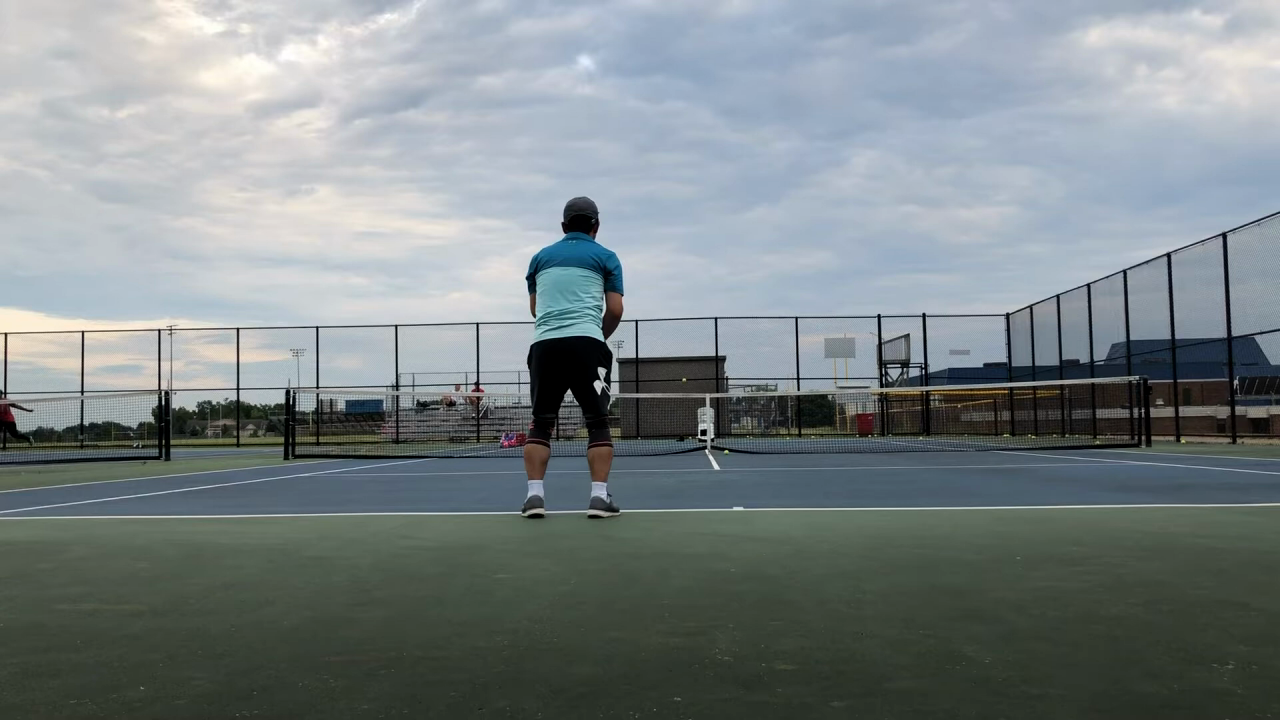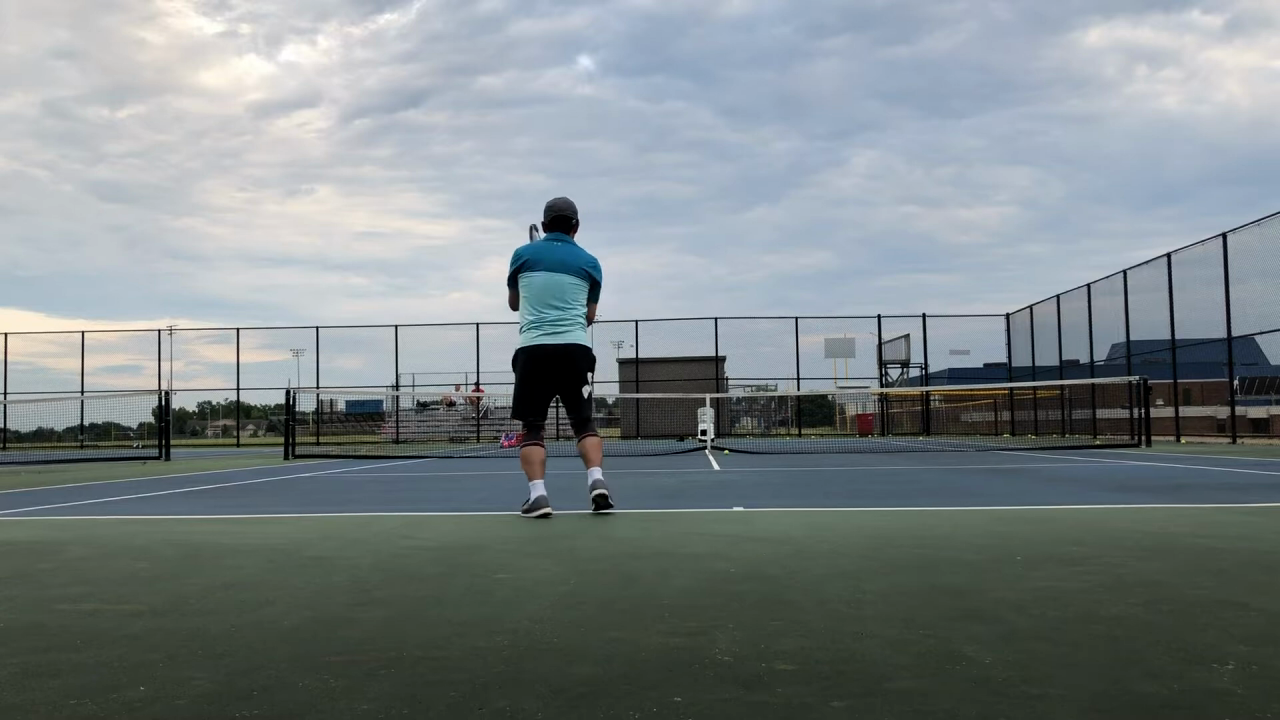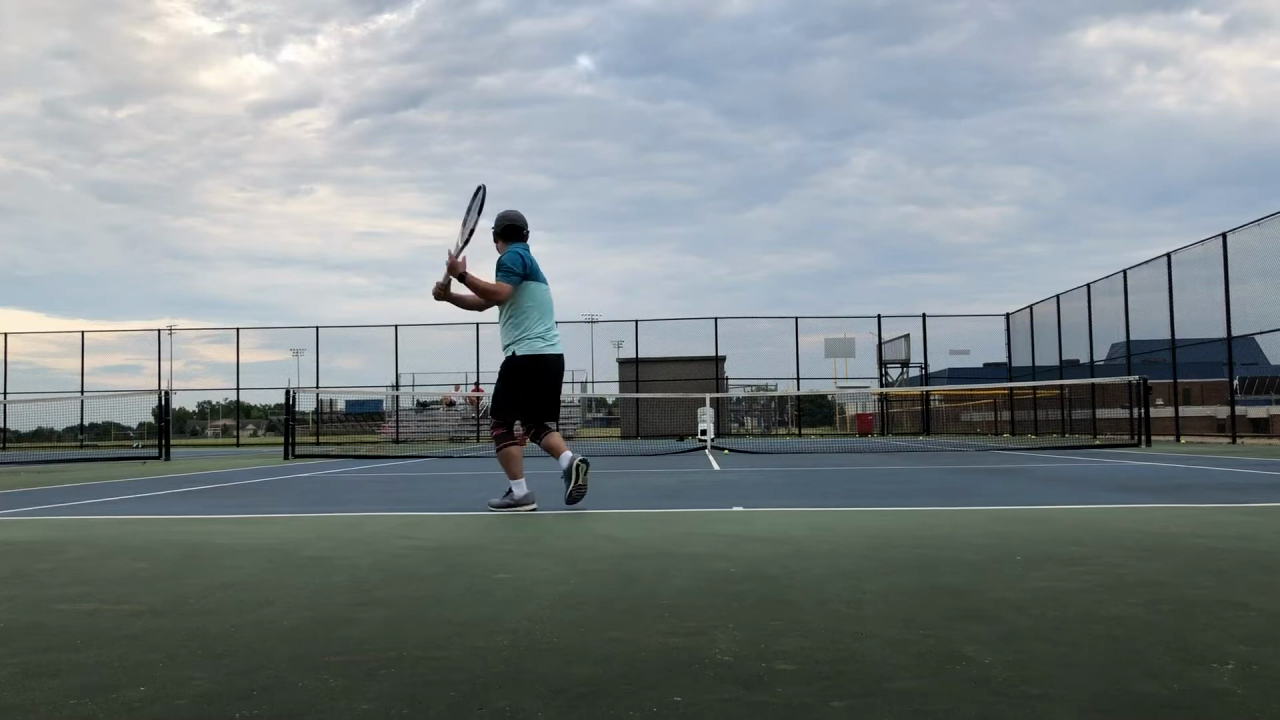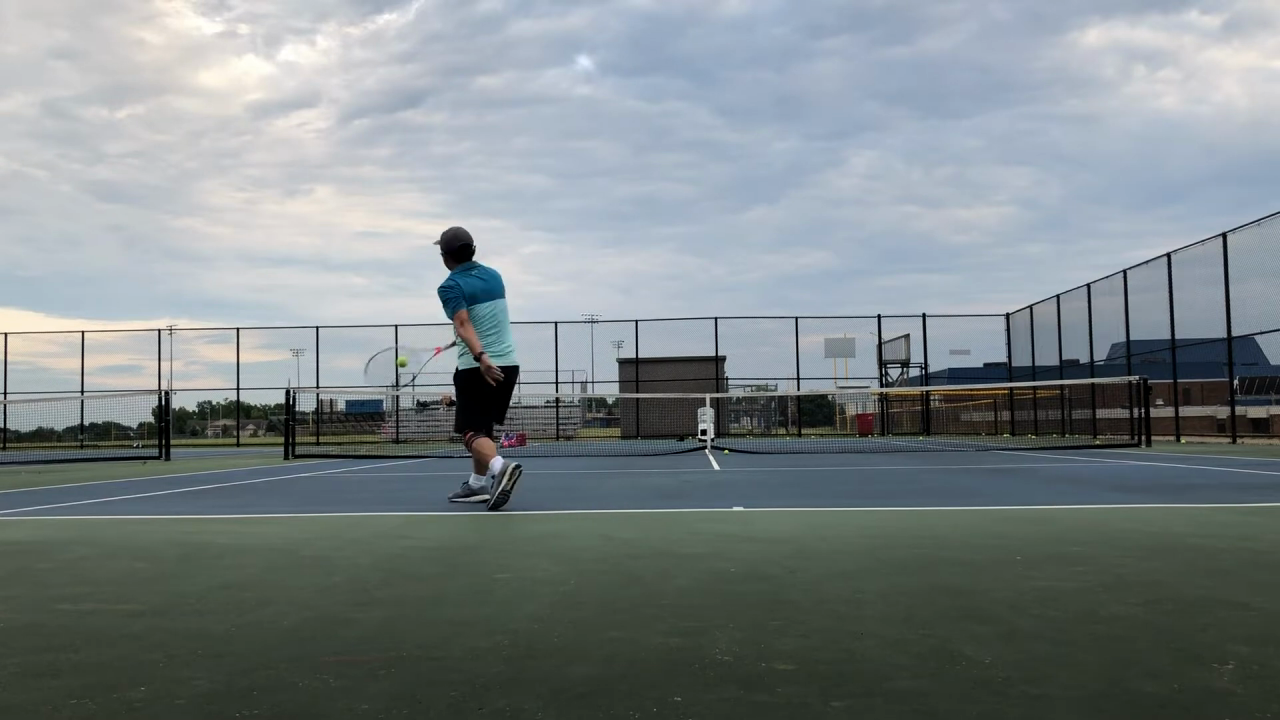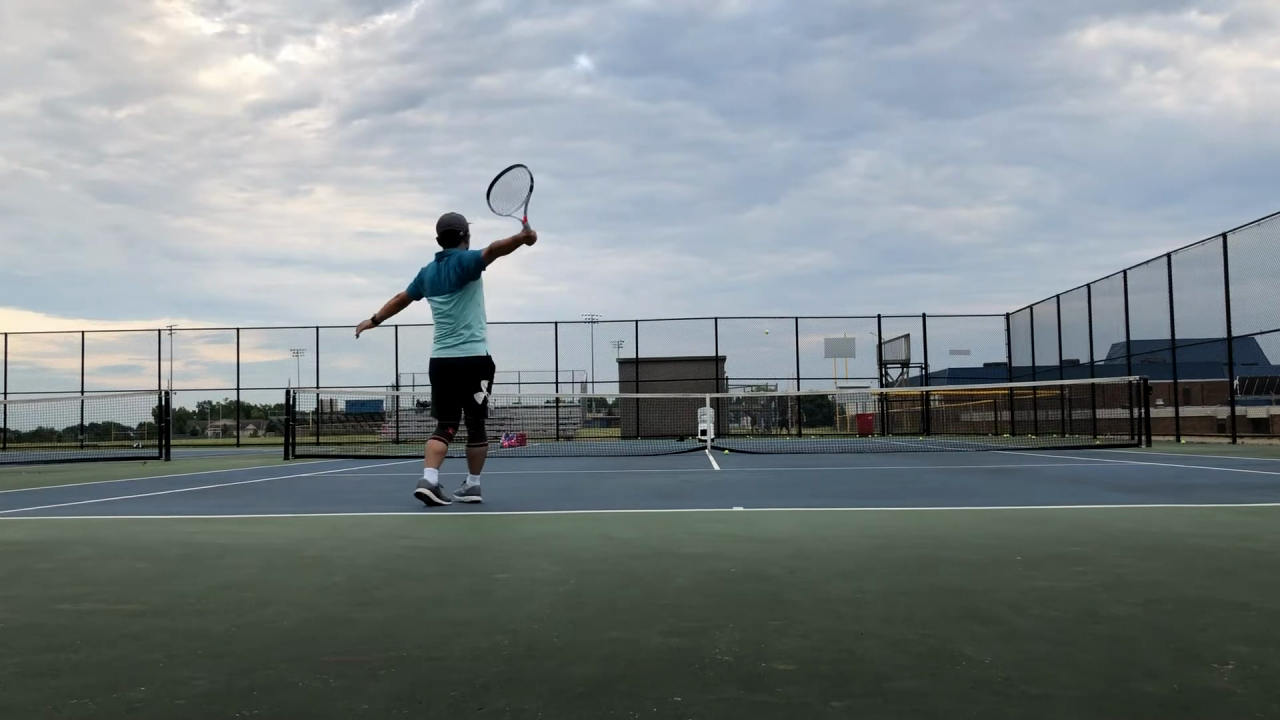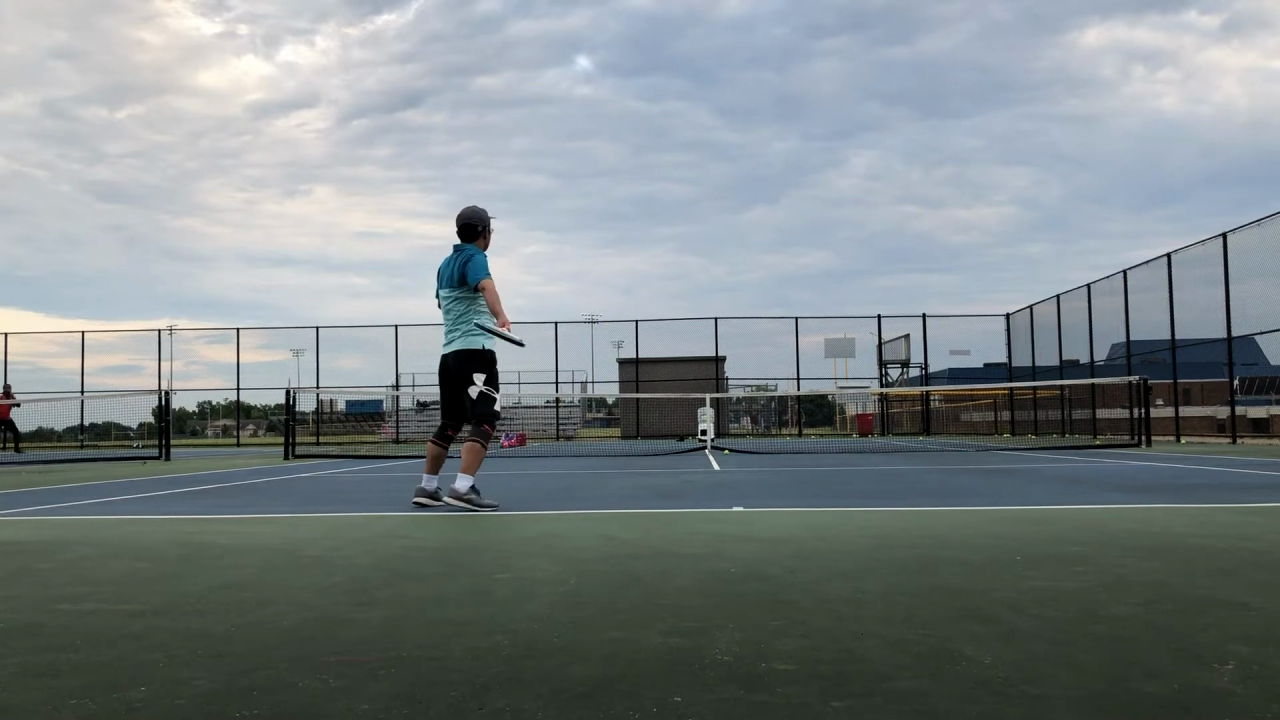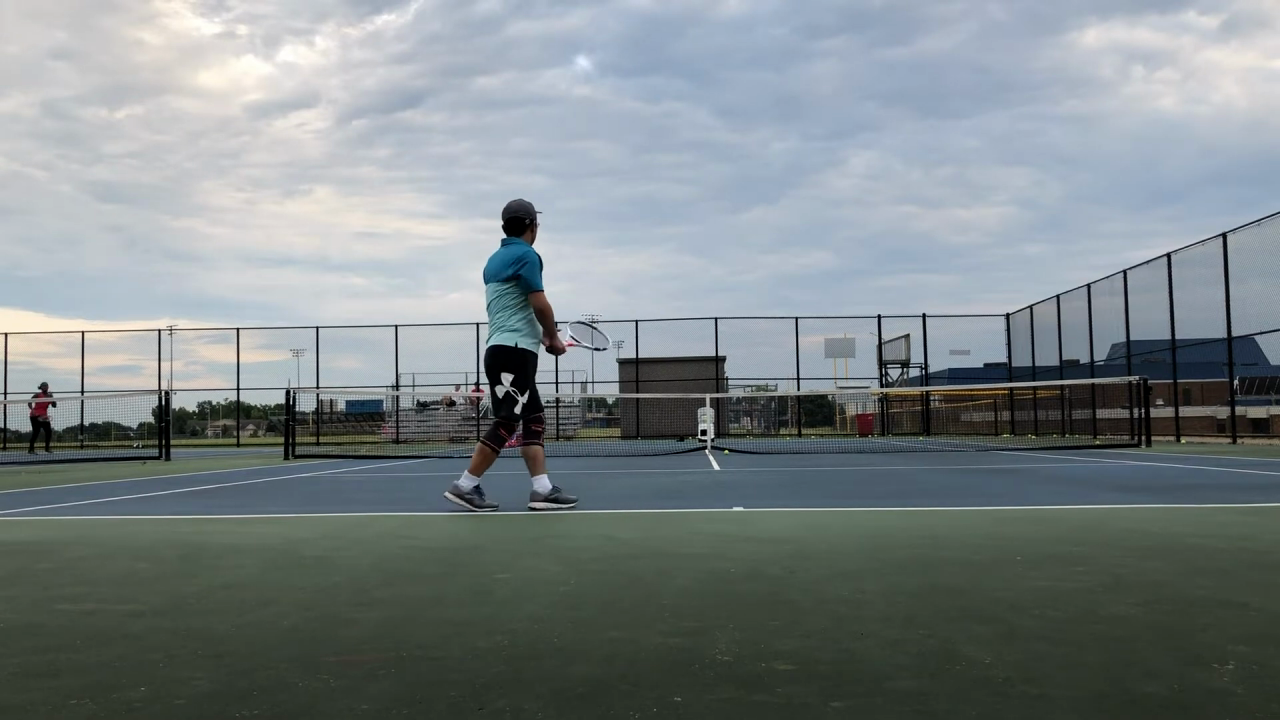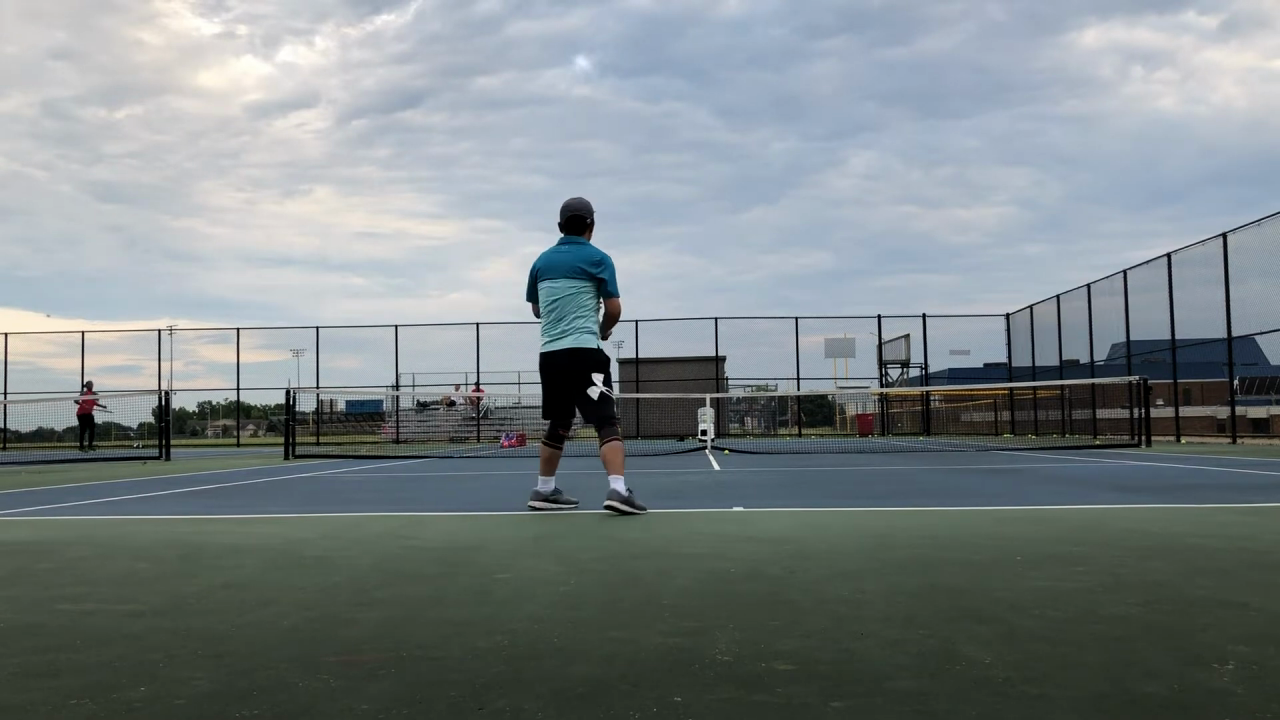
dt=0.5s
person 1, frame 1
left shoulder: (540, 257)
right shoulder: (605, 257)
right elbow: (615, 309)
right wrist: (601, 335)
left hip: (545, 346)
right hip: (586, 344)
left knee: (541, 423)
right knee: (597, 422)
left ankle: (535, 495)
right ankle: (599, 496)
person 1, frame 2
left shoulder: (522, 254)
right shoulder: (589, 262)
left elbow: (514, 304)
left hip: (532, 351)
right hip: (575, 349)
left knee: (532, 427)
right knee: (583, 422)
left ankle: (537, 494)
right ankle: (597, 481)
person 1, frame 3
left shoulder: (513, 257)
right shoulder: (521, 261)
left elbow: (499, 295)
right elbow: (484, 301)
left wrist: (463, 275)
right wrist: (448, 293)
left hip: (527, 357)
right hip: (550, 356)
left knee: (501, 424)
right knee: (537, 424)
left ankle: (520, 493)
right ankle: (569, 461)
person 1, frame 4
left shoulder: (450, 287)
right shoulder: (492, 275)
left elbow: (463, 325)
left wrist: (480, 358)
left hip: (476, 369)
right hip: (506, 367)
left knee: (471, 431)
right knee: (482, 425)
left ankle: (501, 468)
right ankle: (478, 484)
person 1, frame 5
left shoulder: (427, 272)
right shoulder: (464, 261)
left elbow: (400, 300)
right elbow: (491, 250)
left wrist: (373, 320)
right wrist: (522, 237)
left hip: (441, 360)
right hip: (473, 358)
left knee: (446, 425)
right knee: (475, 425)
left ankle: (429, 481)
right ankle: (472, 485)
person 1, frame 6
left shoulder: (446, 264)
right shoulder: (474, 258)
right elbow: (486, 286)
right wrist: (500, 315)
left hip: (450, 355)
right hip: (475, 352)
left knee: (450, 425)
right knee: (484, 422)
left ankle: (427, 487)
right ankle: (463, 489)
person 1, frame 7
left shoulder: (494, 259)
right shoulder: (526, 255)
right elbow: (540, 302)
left wrist: (541, 333)
right wrist: (552, 335)
left hip: (505, 351)
right hip: (513, 351)
left knee: (533, 420)
right knee: (506, 424)
left ankle: (543, 490)
right ankle: (465, 487)
person 1, frame 8
left shoulder: (542, 260)
right shoulder: (598, 258)
right elbow: (614, 308)
right wrist: (603, 330)
left hip: (549, 354)
right hip: (583, 352)
left knee: (559, 425)
right knee: (607, 423)
left ankle: (544, 490)
right ankle: (617, 490)
